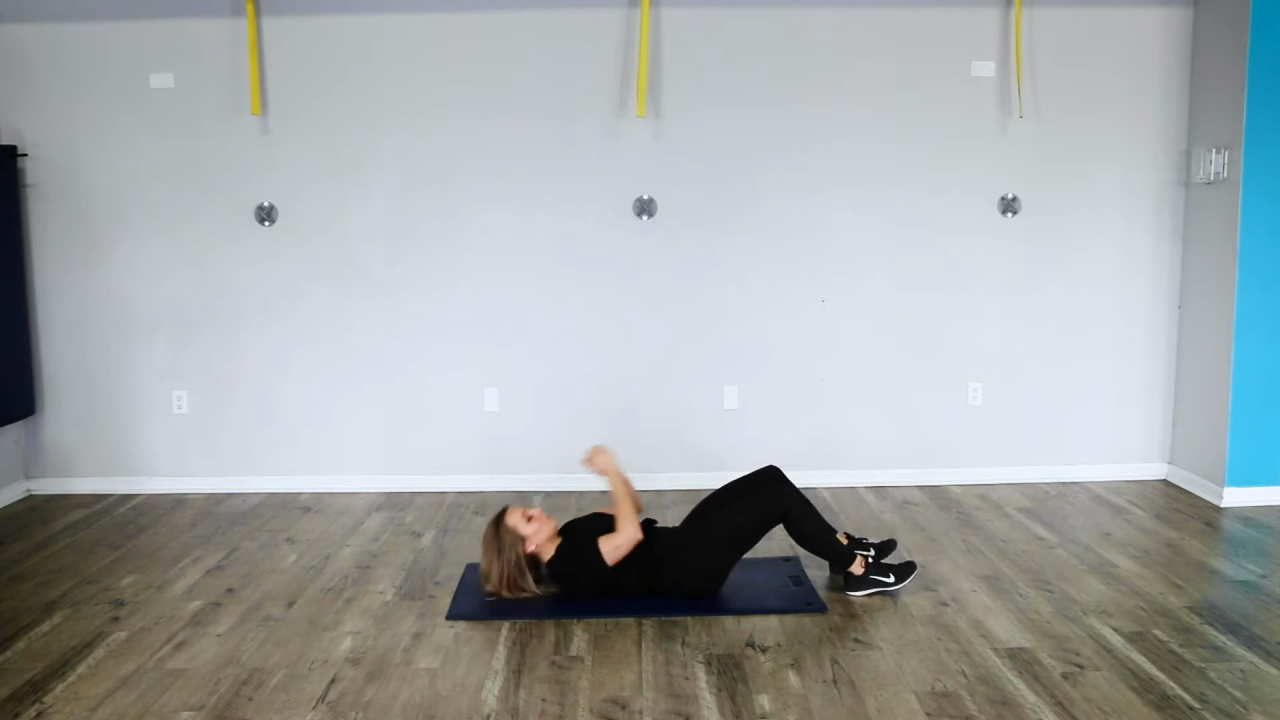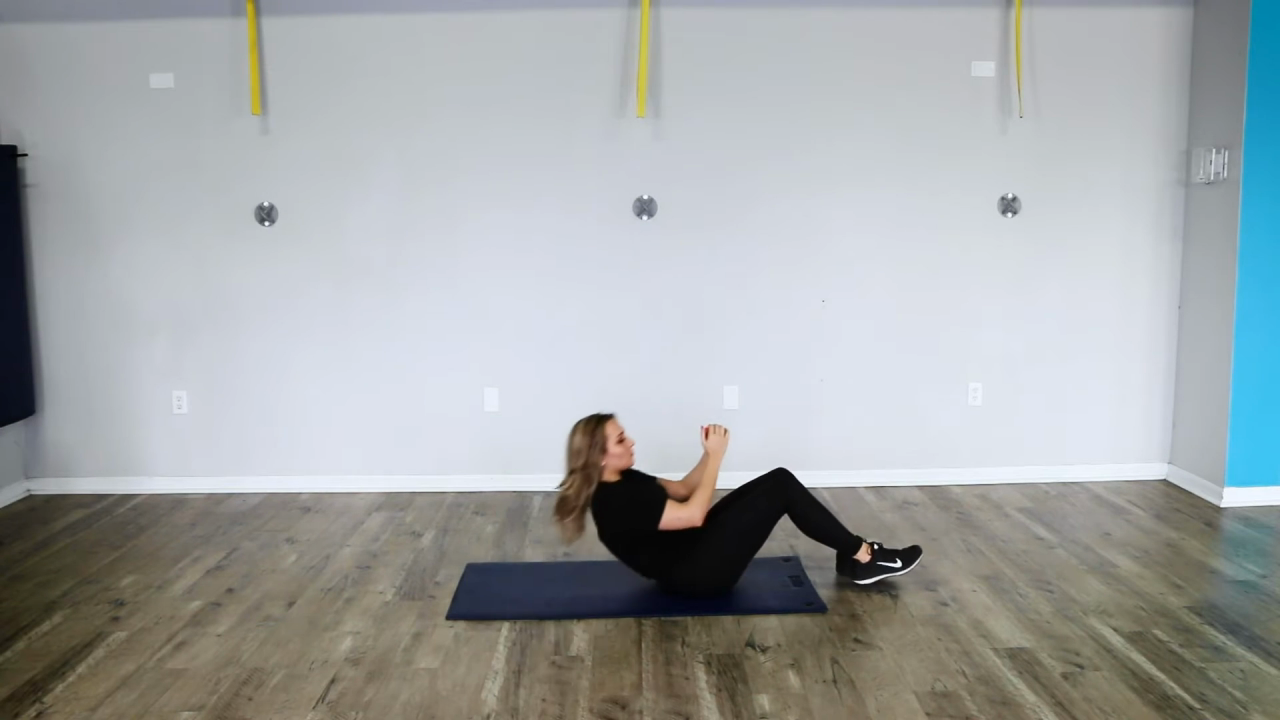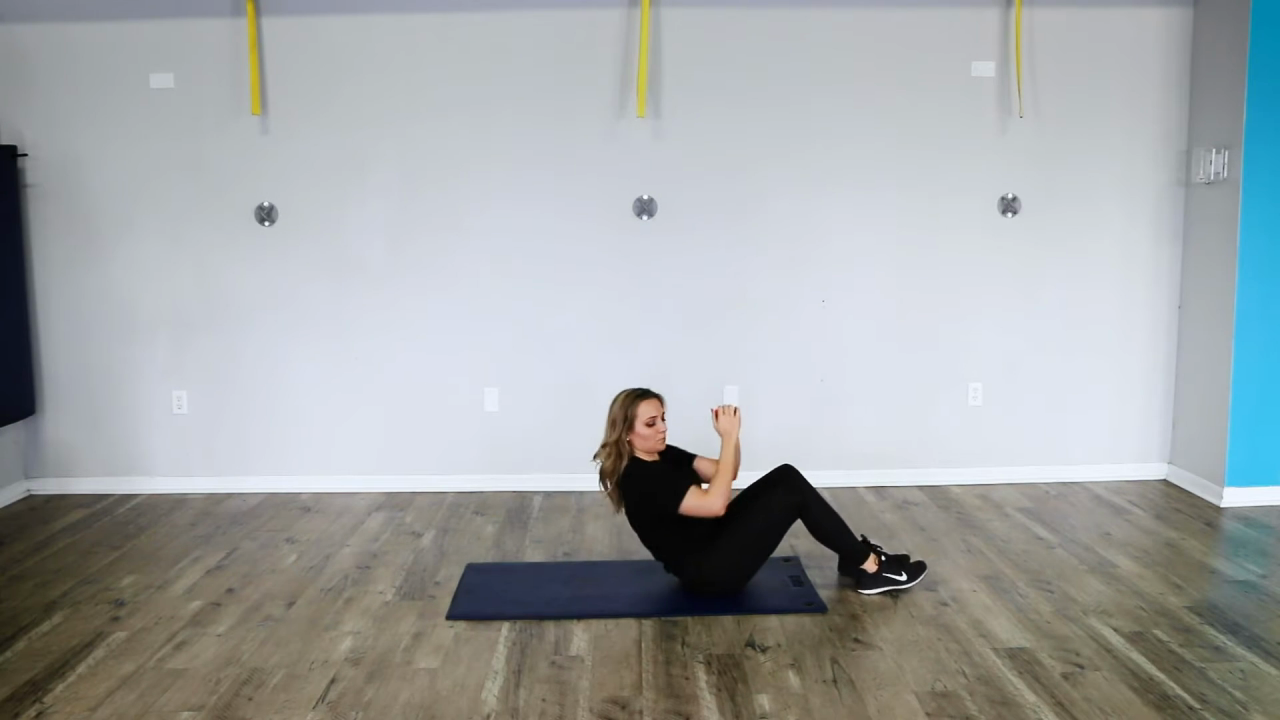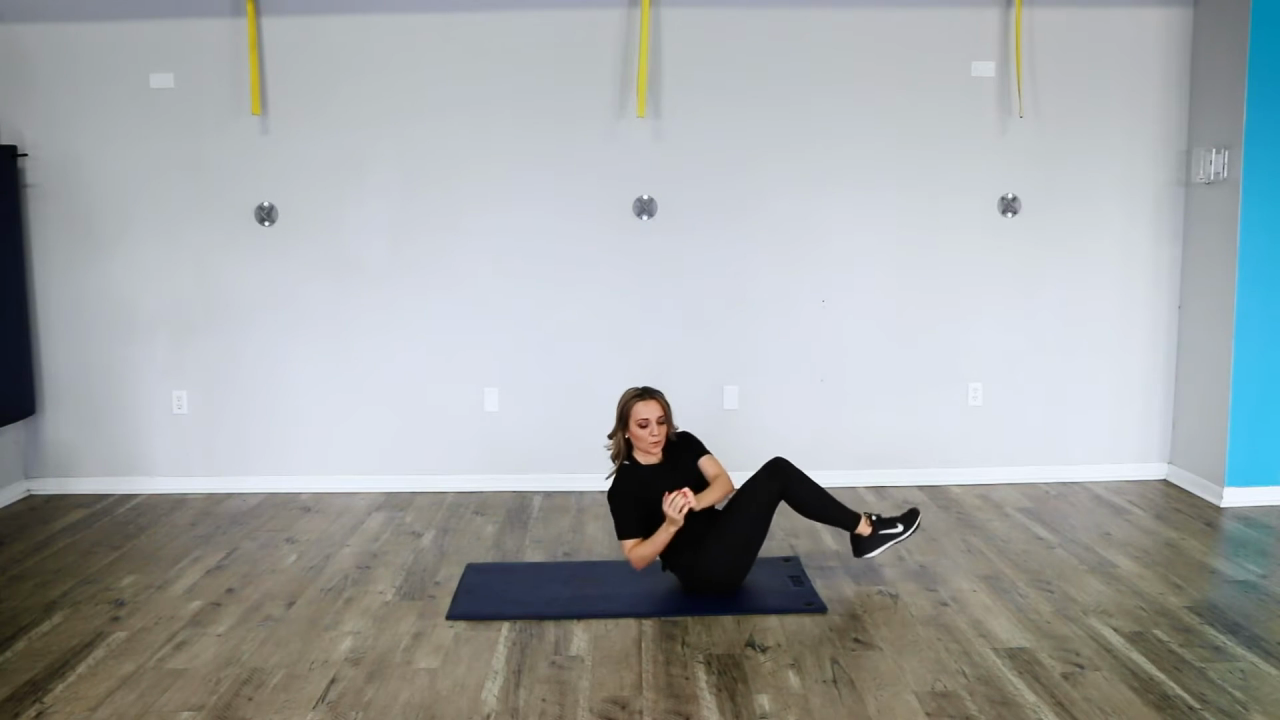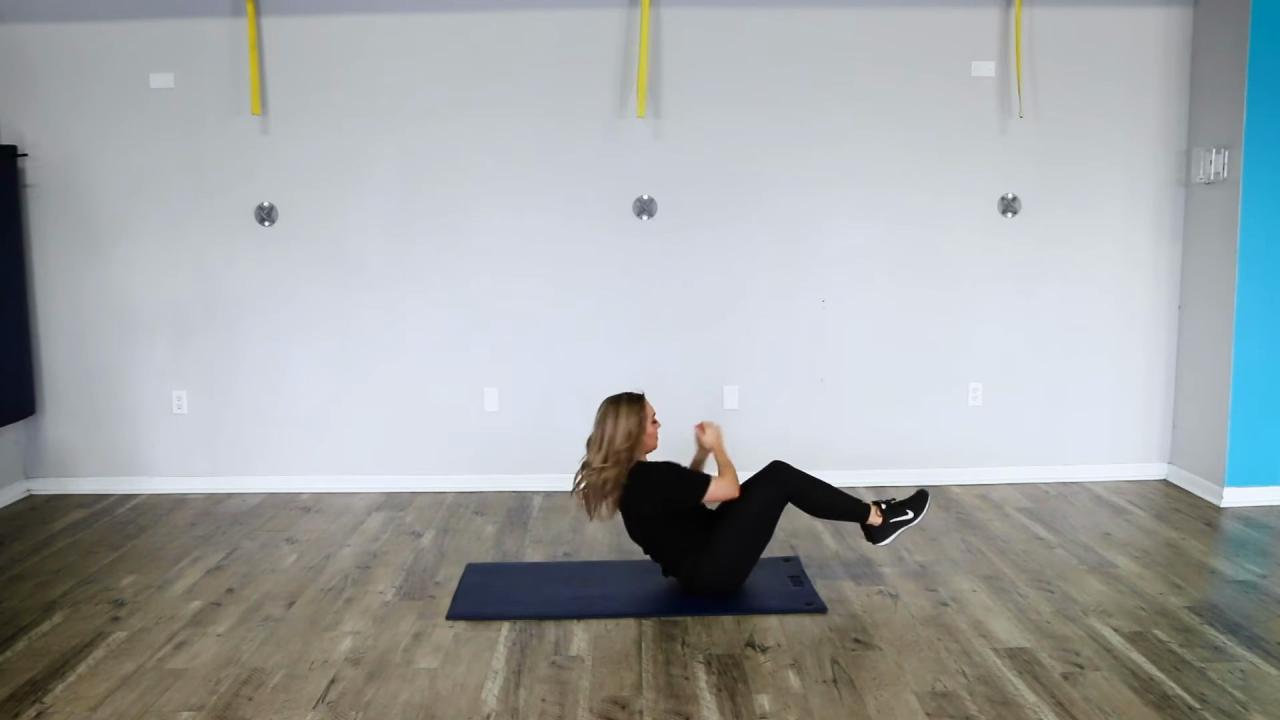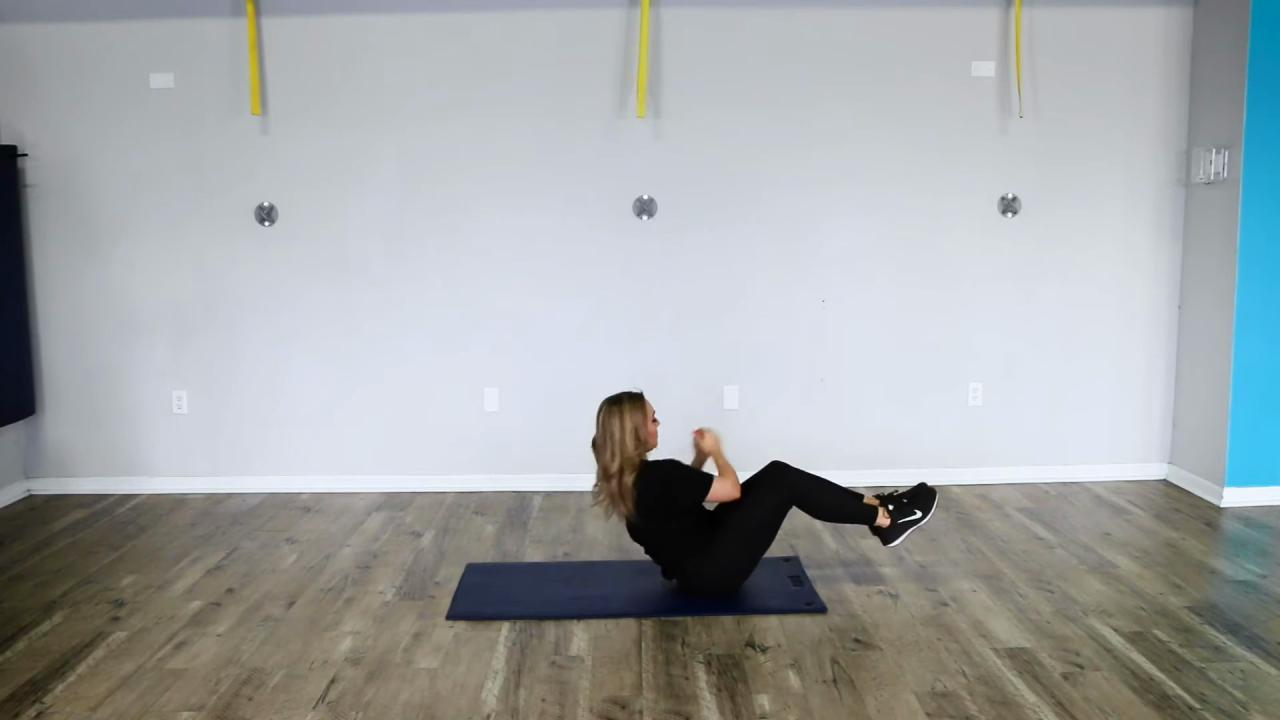
dt=0.5s
person 1, frame 1
left shoulder: (570, 538)
right shoulder: (571, 567)
left elbow: (631, 511)
right elbow: (632, 533)
left wrist: (612, 472)
right wrist: (611, 474)
left hip: (678, 545)
right hip: (688, 569)
left knee: (770, 478)
right knee: (779, 499)
left ankle: (845, 547)
right ankle: (859, 571)
person 1, frame 2
left shoulder: (620, 480)
right shoulder: (616, 501)
left elbow: (681, 491)
right elbow: (694, 514)
left wrist: (708, 454)
right wrist: (715, 456)
left hip: (693, 549)
right hip: (696, 573)
left knee: (779, 479)
right knee: (782, 491)
left ankle: (854, 552)
right ankle: (865, 560)
person 1, frame 3
left shoulder: (660, 457)
right shoulder: (641, 479)
left elbow: (720, 472)
right elbow: (715, 503)
left wrist: (730, 437)
right wrist: (727, 438)
left hip: (713, 542)
right hip: (709, 571)
left knee: (786, 476)
right knee: (795, 494)
left ankle: (857, 556)
right ankle: (870, 568)
person 1, frame 4
left shoulder: (682, 443)
right shoulder: (626, 487)
left elbow: (723, 482)
right elbow: (637, 558)
left wrist: (697, 501)
right wrist: (673, 522)
left hip: (716, 541)
right hip: (704, 569)
left knee: (778, 468)
right knee: (776, 477)
left ankle: (866, 530)
right ankle: (865, 532)
person 1, frame 5
left shoulder: (631, 474)
right shoulder: (655, 478)
right elbow: (730, 489)
left wrist: (701, 454)
right wrist: (717, 448)
left hip: (702, 548)
right hip: (709, 570)
left knee: (777, 470)
right knee: (781, 482)
left ankle: (872, 513)
right ankle: (876, 520)
person 1, frame 6
left shoulder: (625, 478)
right shoulder: (657, 476)
right elbow: (732, 489)
left wrist: (699, 459)
right wrist: (713, 454)
left hip: (706, 545)
right hip: (708, 571)
left knee: (777, 472)
right knee: (786, 485)
left ankle: (876, 504)
right ankle: (885, 520)
